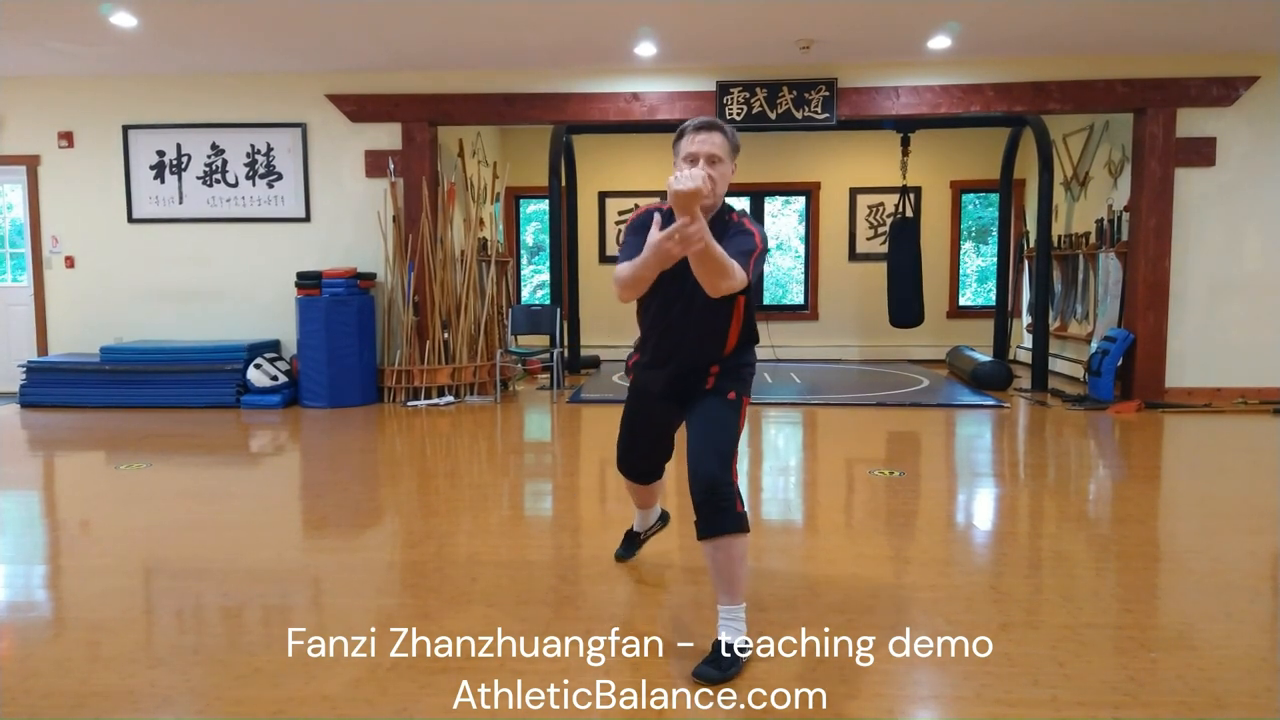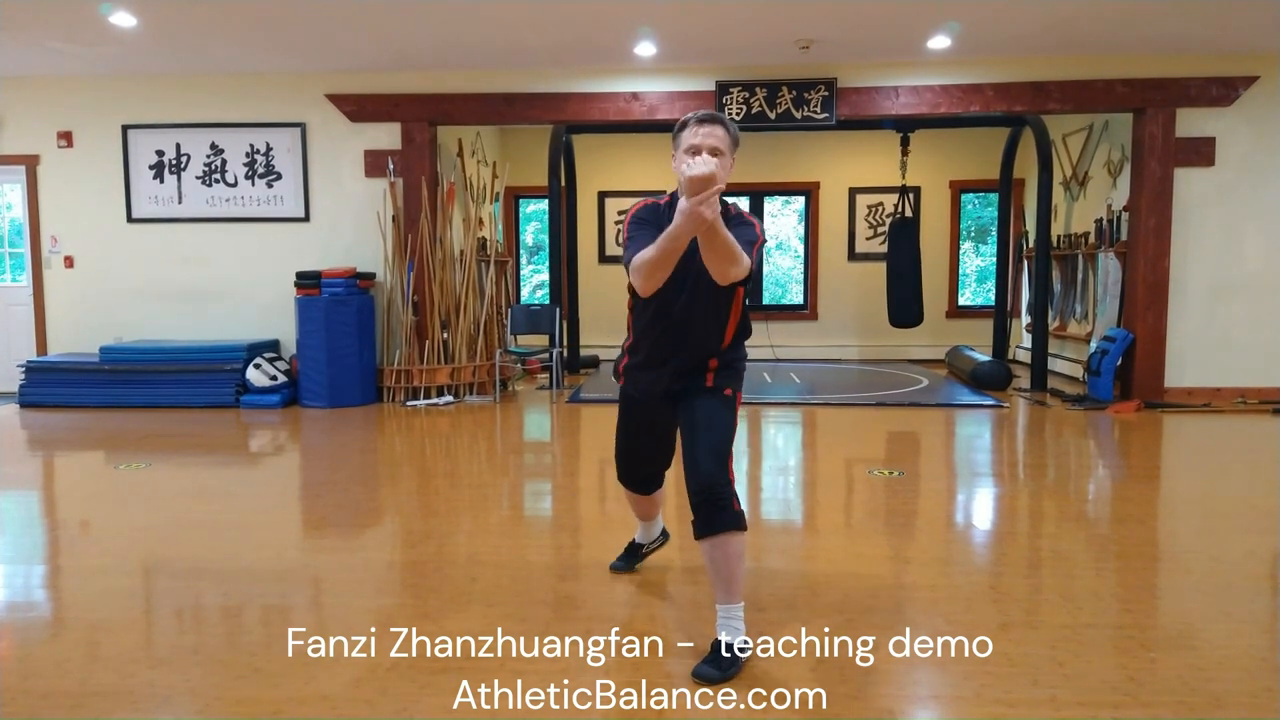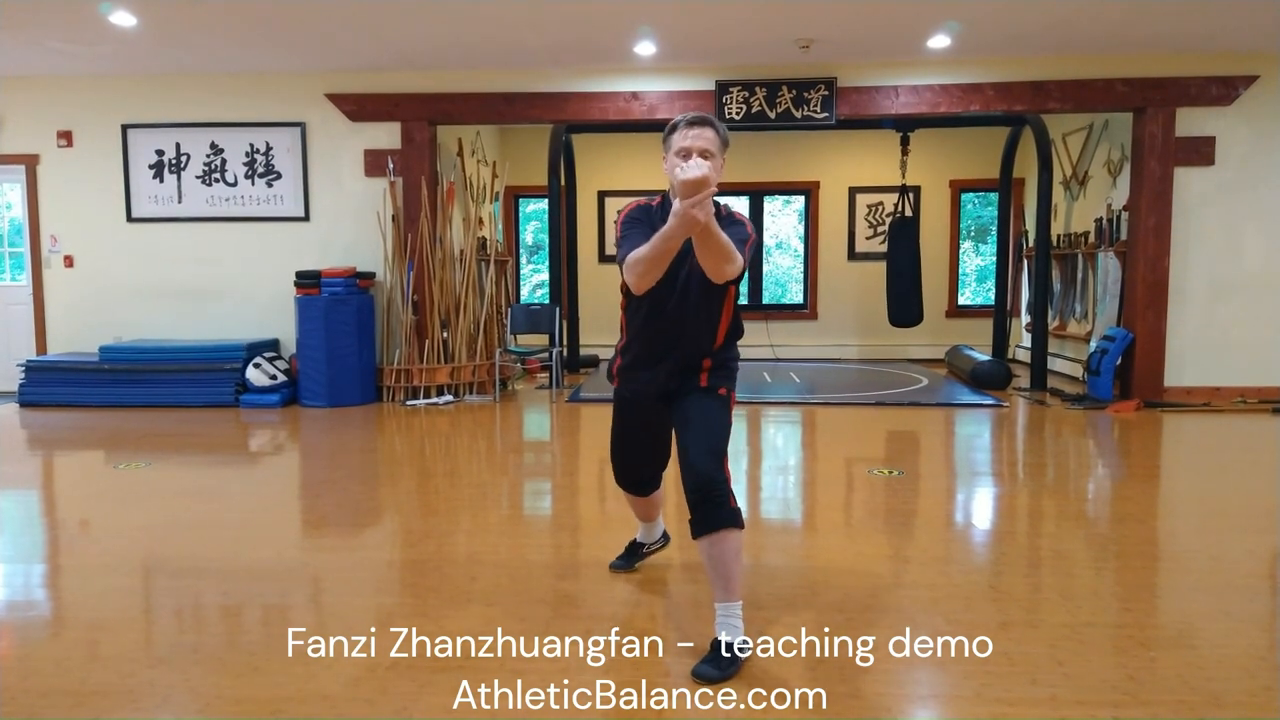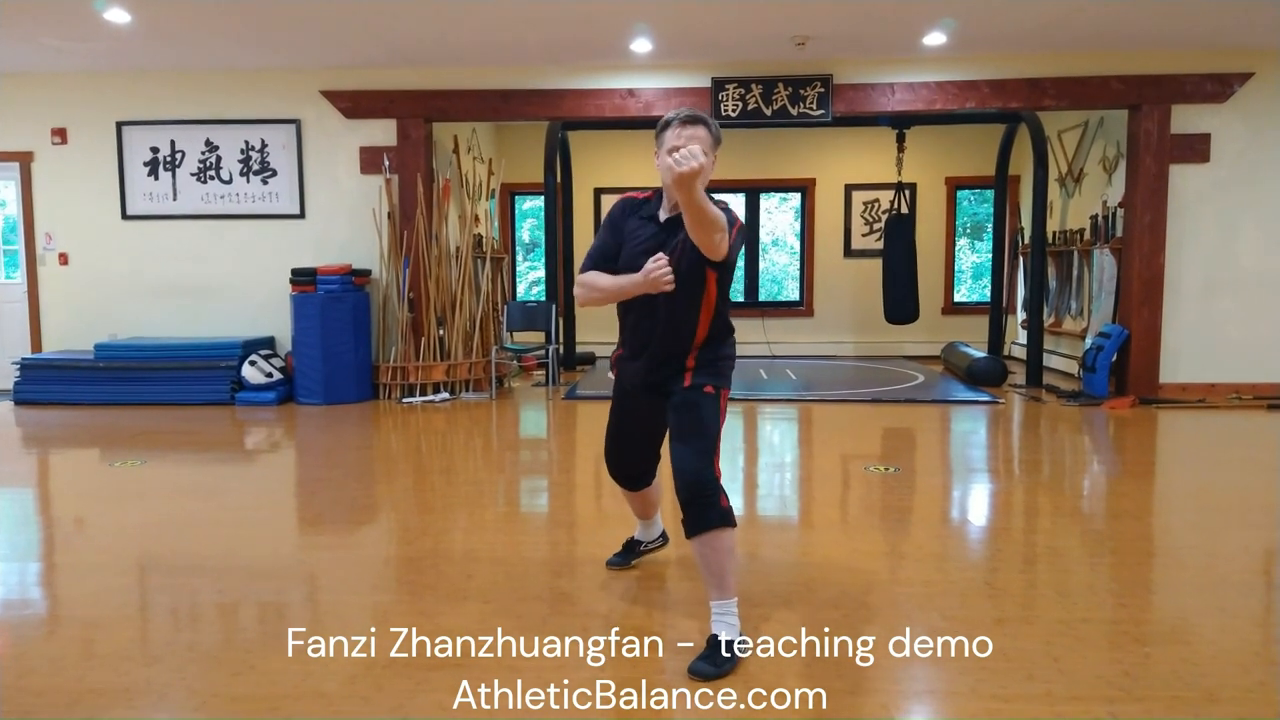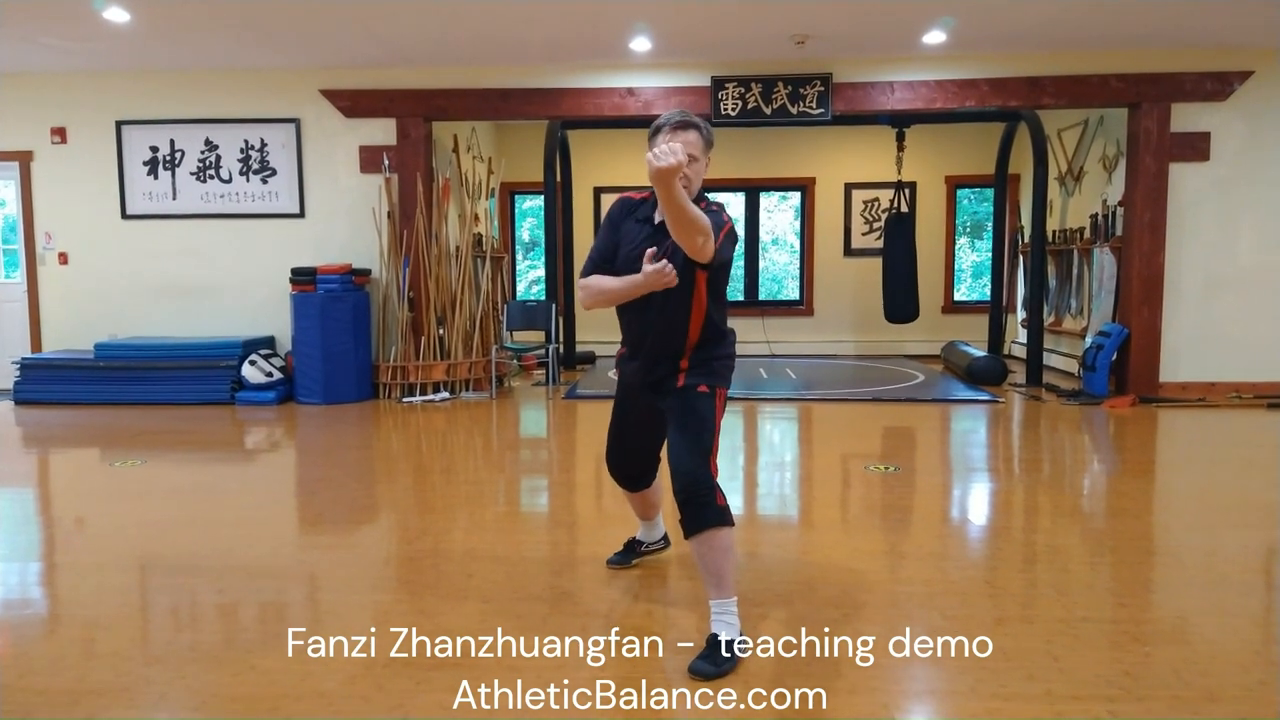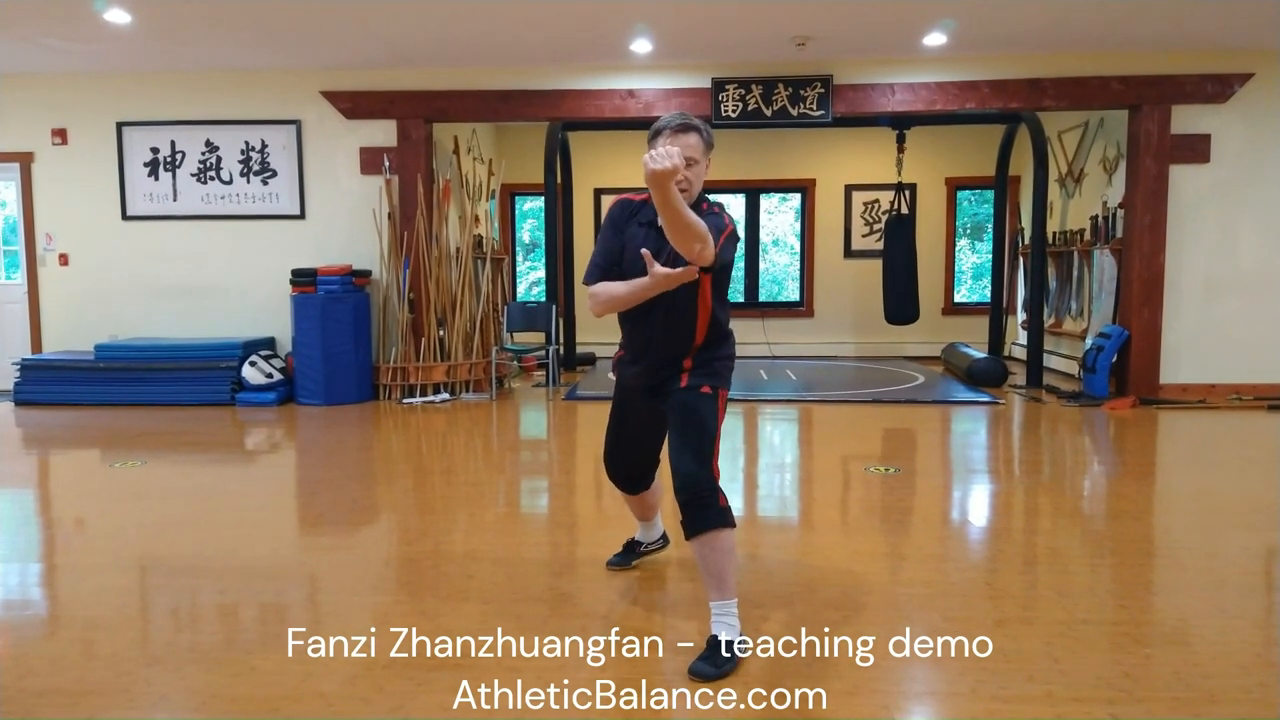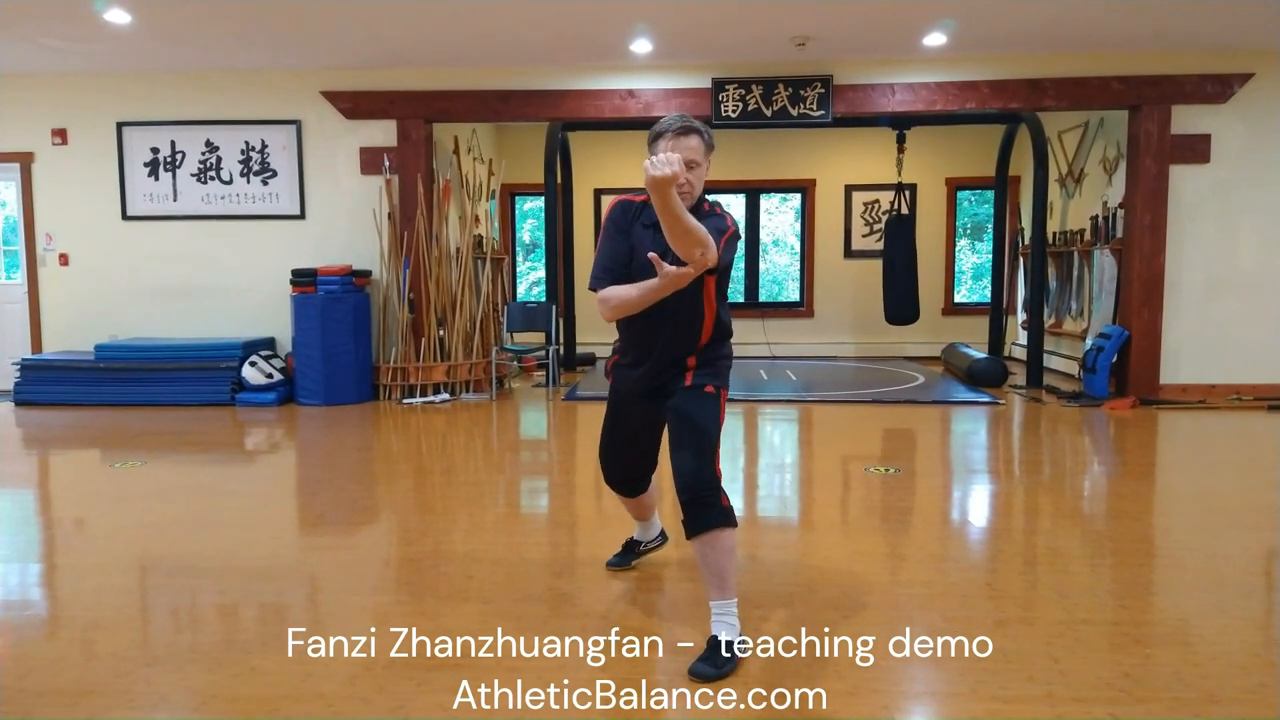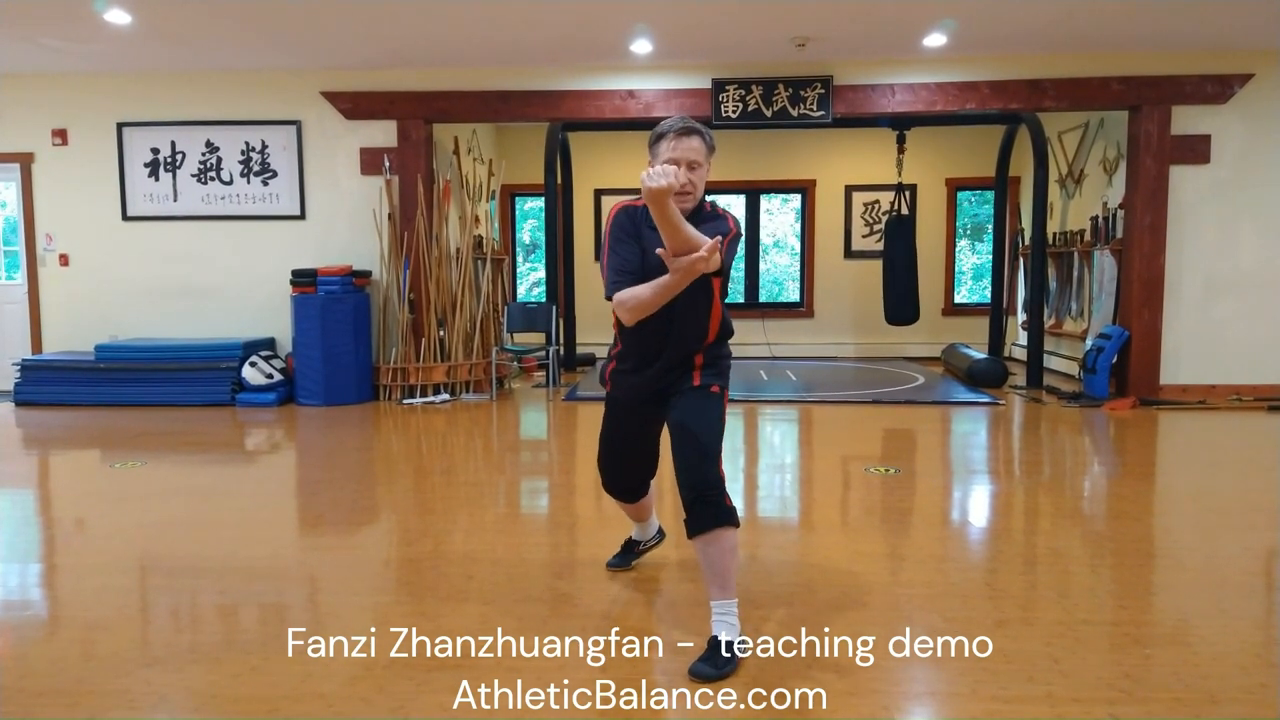
dt=0.3s
person 1, frame 1
left shoulder: (745, 232)
right shoulder: (647, 221)
left elbow: (724, 283)
right elbow: (623, 287)
left wrist: (693, 220)
right wrist: (655, 256)
left hip: (719, 376)
right hip: (653, 372)
left knee: (713, 484)
right knee: (636, 465)
left ankle: (733, 633)
right ankle: (646, 520)
person 1, frame 2
left shoulder: (743, 224)
right shoulder: (646, 215)
left elbow: (729, 272)
right elbow: (644, 278)
left wrist: (707, 214)
right wrist: (682, 224)
left hip: (711, 374)
right hip: (644, 372)
left knee: (710, 485)
right knee: (636, 475)
left ankle: (732, 635)
right ankle: (650, 534)
person 1, frame 3
left shoulder: (735, 225)
right shoulder: (637, 216)
left elbow: (723, 270)
right elbow: (636, 277)
left wrist: (702, 216)
right wrist: (676, 224)
left hip: (704, 374)
right hip: (638, 373)
left knee: (706, 482)
right knee: (633, 475)
left ankle: (731, 632)
right ankle: (651, 535)
person 1, frame 4
left shoulder: (721, 218)
right shoulder: (627, 212)
left elbow: (711, 241)
right elbow: (583, 289)
left wrist: (690, 188)
right wrist: (642, 282)
left hip: (699, 370)
right hip: (637, 365)
left knee: (697, 481)
right knee: (626, 466)
left ankle: (726, 630)
right ankle: (649, 533)
person 1, frame 5
left shoulder: (716, 221)
right shoulder: (624, 212)
left elbow: (696, 242)
right elbow: (587, 292)
left wrist: (669, 187)
right wrist: (644, 281)
left hip: (697, 370)
right hip: (639, 365)
left knee: (693, 480)
right knee: (626, 467)
left ankle: (726, 628)
right ankle: (651, 535)
person 1, frame 6
left shoulder: (718, 222)
right shoulder: (623, 213)
left elbow: (694, 246)
right elbow: (596, 300)
left wrist: (665, 190)
right wrist: (656, 282)
left hip: (698, 370)
right hip: (638, 366)
left knee: (695, 482)
right knee: (625, 468)
left ankle: (727, 630)
right ankle: (650, 535)
person 1, frame 7
left shoulder: (720, 222)
right shoulder: (623, 214)
left elbow: (698, 251)
right elbow: (606, 304)
left wrist: (665, 197)
right wrist: (666, 282)
left hip: (696, 370)
right hip: (634, 368)
left knee: (697, 482)
right knee: (620, 471)
left ankle: (725, 630)
right ankle: (648, 533)
person 1, frame 8
left shoulder: (721, 223)
right shoulder: (624, 218)
left elbow: (703, 255)
right elbow: (626, 309)
left wrist: (664, 209)
right wrist: (681, 274)
left hip: (697, 371)
right hip: (632, 372)
left knee: (702, 482)
right knee: (621, 479)
left ankle: (727, 630)
right ankle: (646, 532)
